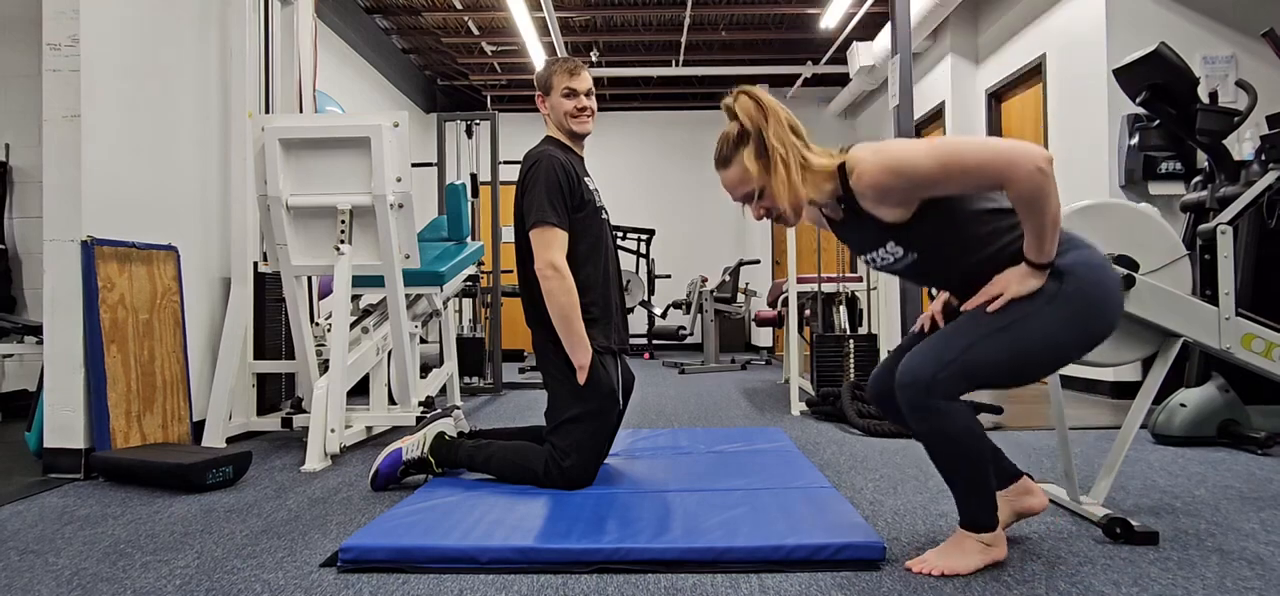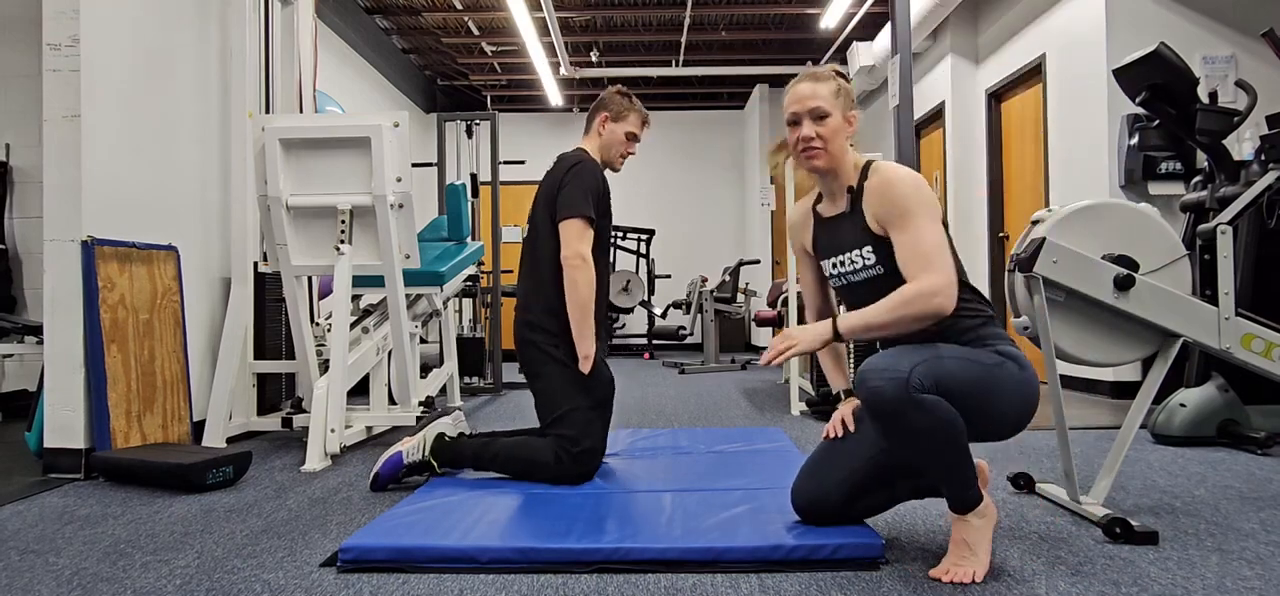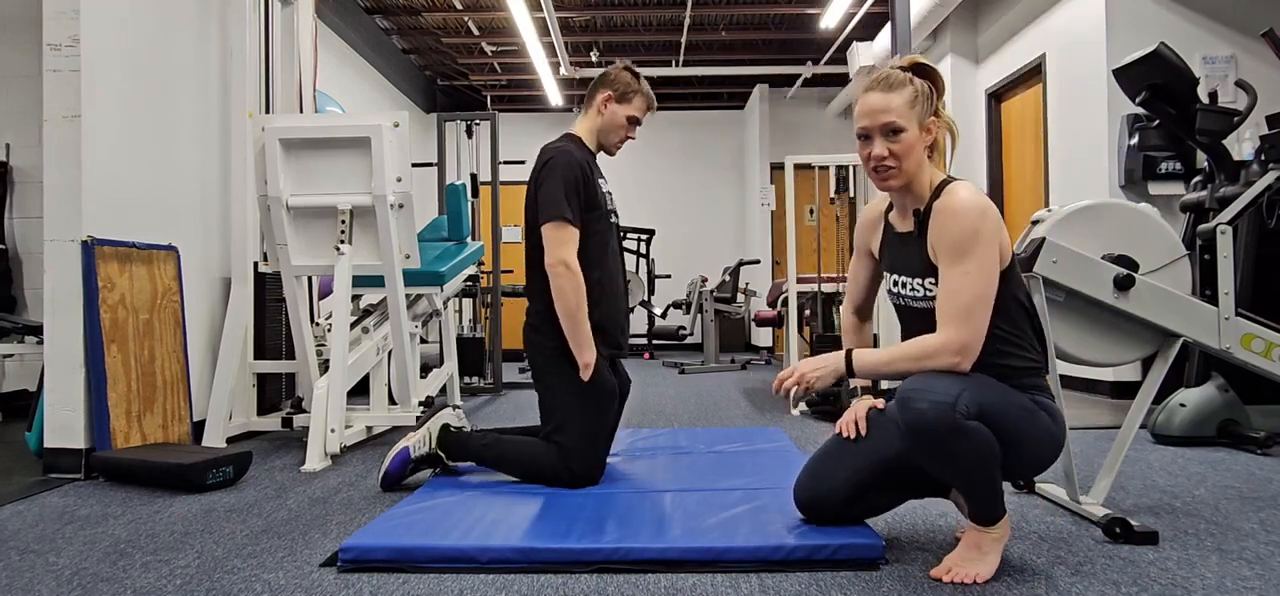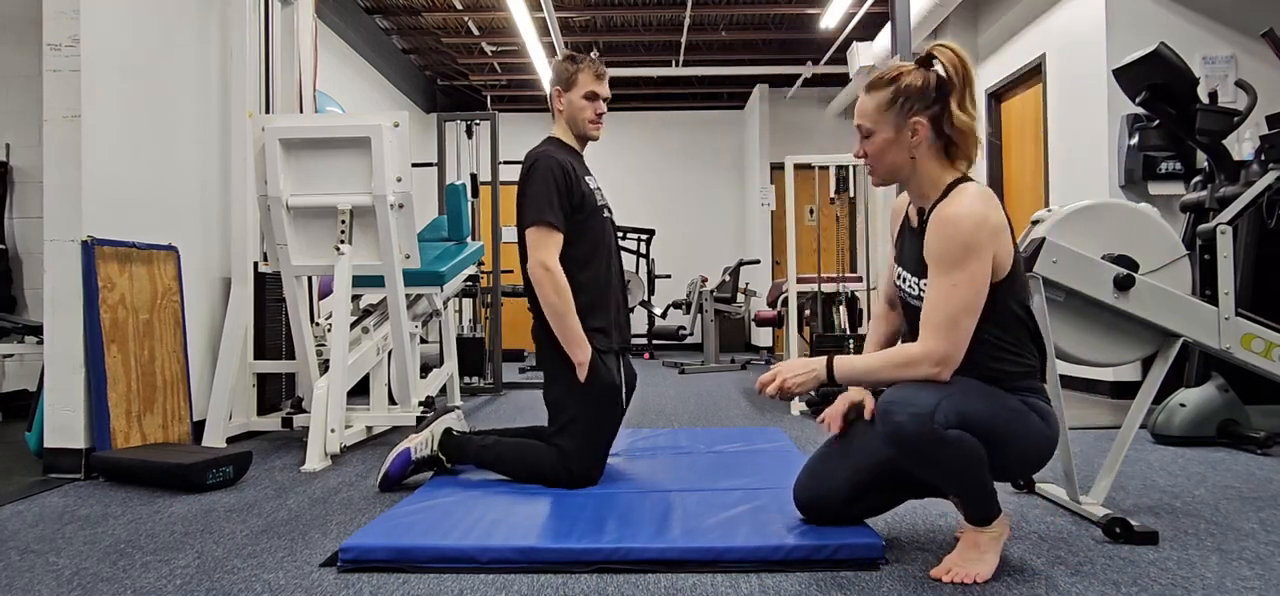
dt=1s
person 1, frame 1
left shoulder: (873, 172)
right shoulder: (819, 210)
left elbow: (1029, 163)
left wrist: (1036, 266)
right wrist: (944, 293)
left hip: (1072, 284)
left knee: (923, 383)
right knee: (886, 389)
left ankle: (981, 531)
right ankle: (1010, 488)
person 1, frame 2
left shoulder: (891, 183)
right shoulder: (802, 219)
left elbow: (935, 294)
right elbow: (818, 314)
left wrist: (831, 333)
right wrist: (845, 393)
left hip: (990, 370)
right hip: (915, 383)
left knee: (884, 378)
right knee: (815, 499)
left ankle: (972, 509)
right ankle: (954, 473)
person 1, frame 3
left shoulder: (962, 208)
right shoulder: (875, 219)
left elbow: (957, 348)
right elbow: (855, 312)
left wrist: (843, 364)
right wrist: (861, 392)
left hip: (1017, 412)
right hip: (937, 401)
left knee: (928, 399)
right knee: (817, 496)
left ankle: (990, 522)
right ankle: (962, 481)
person 1, frame 4
left shoulder: (964, 212)
right shoulder: (905, 208)
left elbow: (937, 358)
right elbow: (894, 304)
left wrist: (825, 368)
right wrist: (859, 382)
left hip: (1011, 414)
right hip: (940, 402)
left knee: (908, 410)
right knee: (817, 497)
left ankle: (987, 523)
right ankle: (961, 476)
person 2, frame 1
left shoulder: (573, 166)
right shoulder: (549, 165)
right elbow: (551, 266)
right wrist: (583, 357)
left hip: (599, 344)
right hip: (582, 349)
left knee: (580, 450)
right knee: (571, 469)
left ankle: (456, 434)
right ankle: (438, 447)
person 2, frame 2
left shoulder: (572, 172)
right shoulder: (584, 171)
right elbow: (575, 259)
left wrist: (586, 347)
right wrist: (587, 350)
left hip: (552, 336)
right hip: (559, 340)
left knee: (584, 447)
right knee: (577, 460)
left ankle: (456, 439)
right ankle: (439, 448)
person 2, frame 3
left shoulder: (584, 164)
right shoulder: (565, 161)
right elbow: (560, 262)
right wrist: (586, 354)
left hip: (596, 345)
right hip: (572, 348)
left knee: (579, 449)
right knee: (579, 467)
left ankle: (457, 436)
right ankle: (447, 440)
person 2, frame 4
left shoulder: (576, 166)
right shoulder: (550, 164)
right elbow: (543, 266)
right wrist: (581, 353)
left hip: (603, 343)
right hip: (582, 347)
left knee: (580, 448)
right knee: (577, 467)
left ankle: (458, 436)
right ankle: (447, 443)
